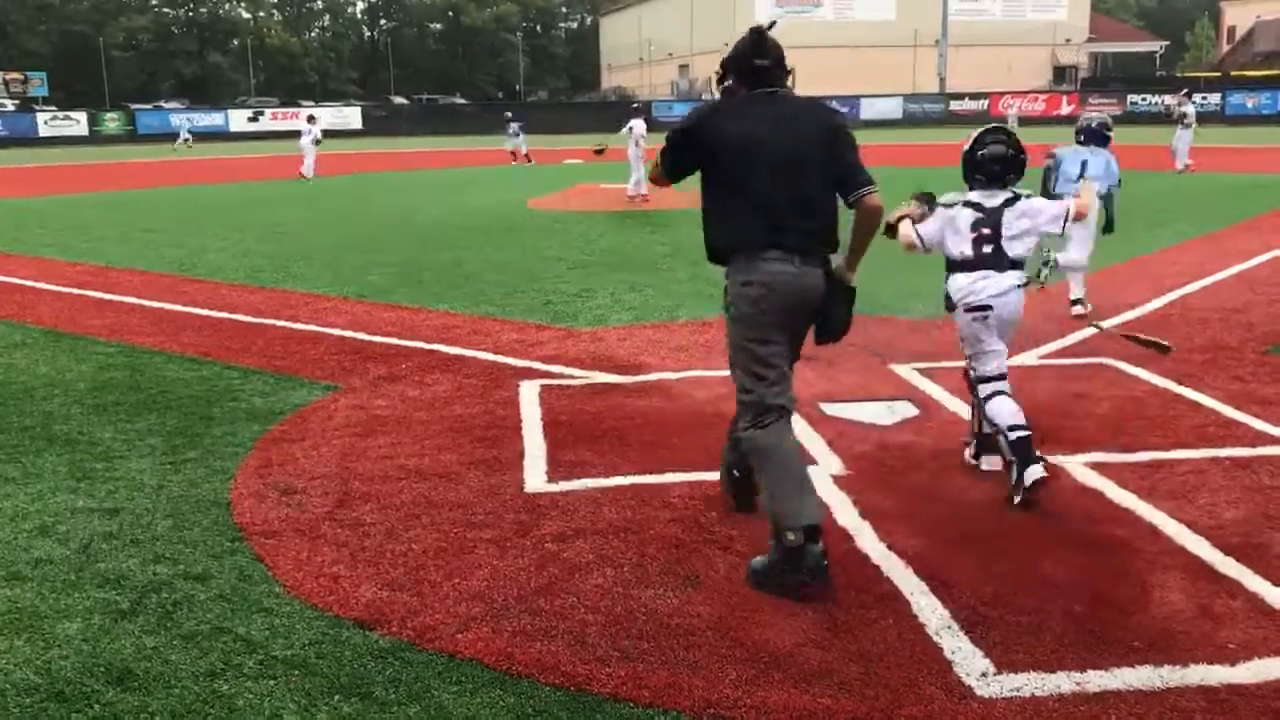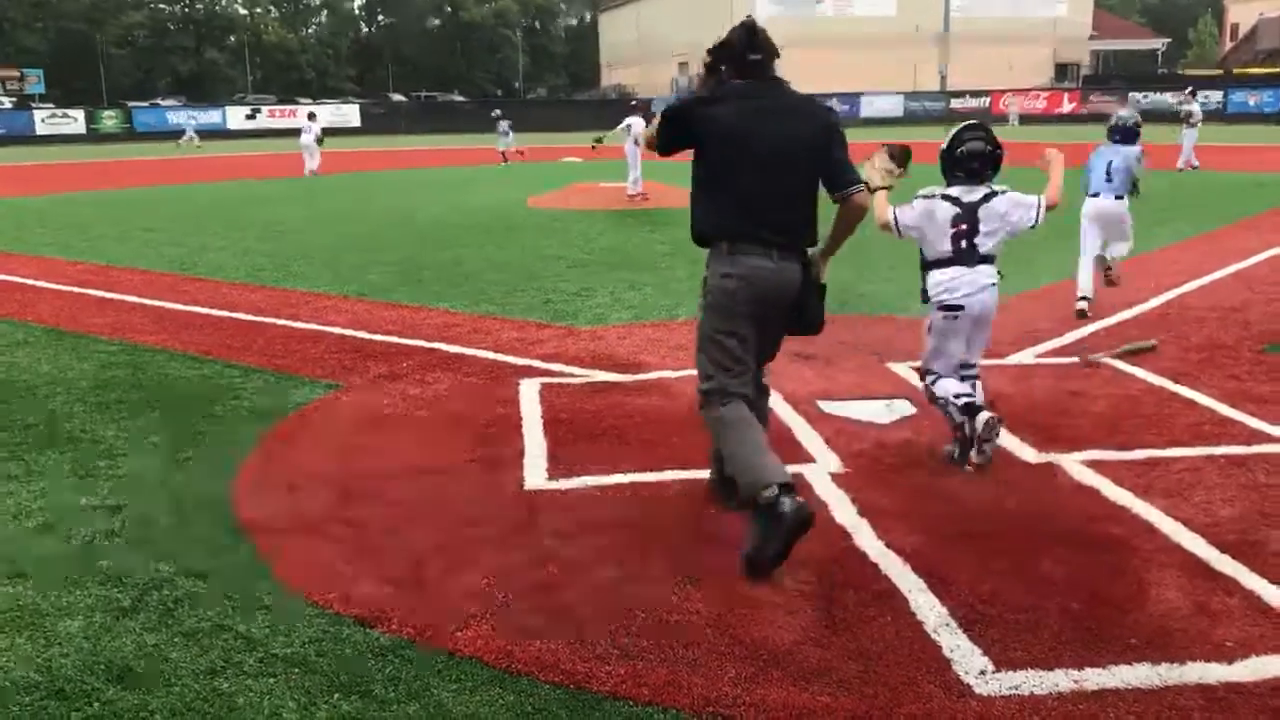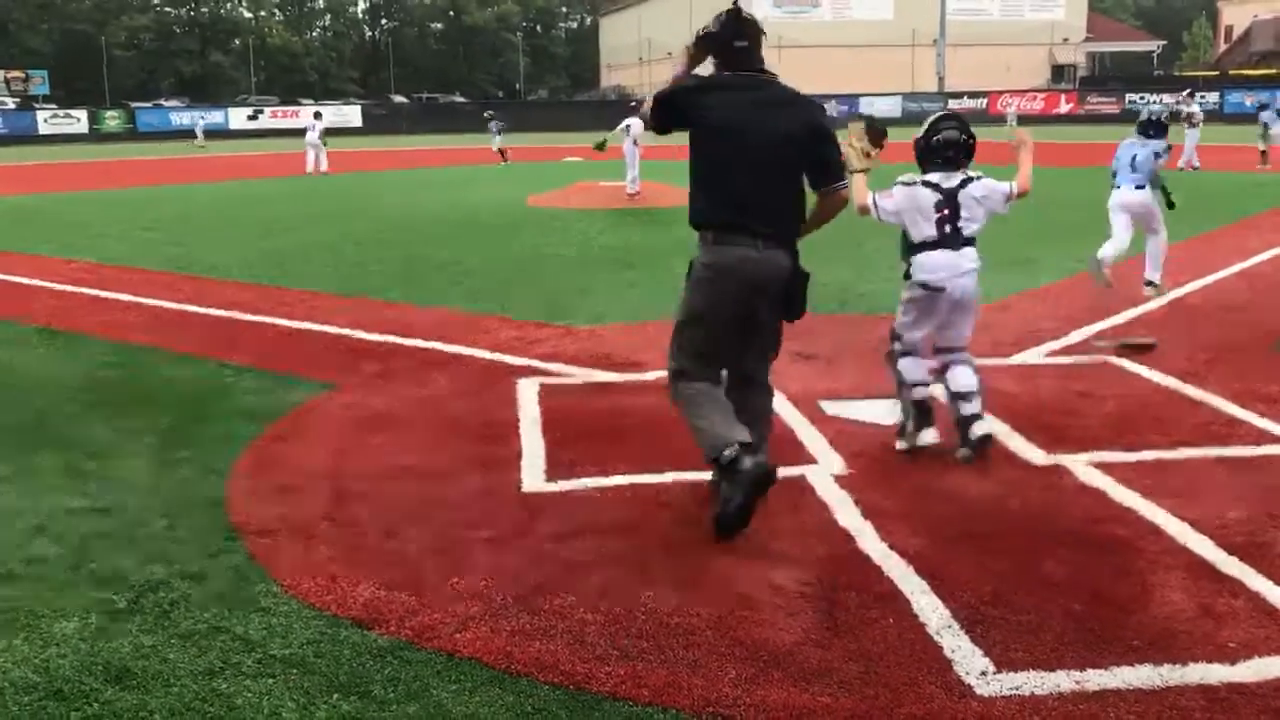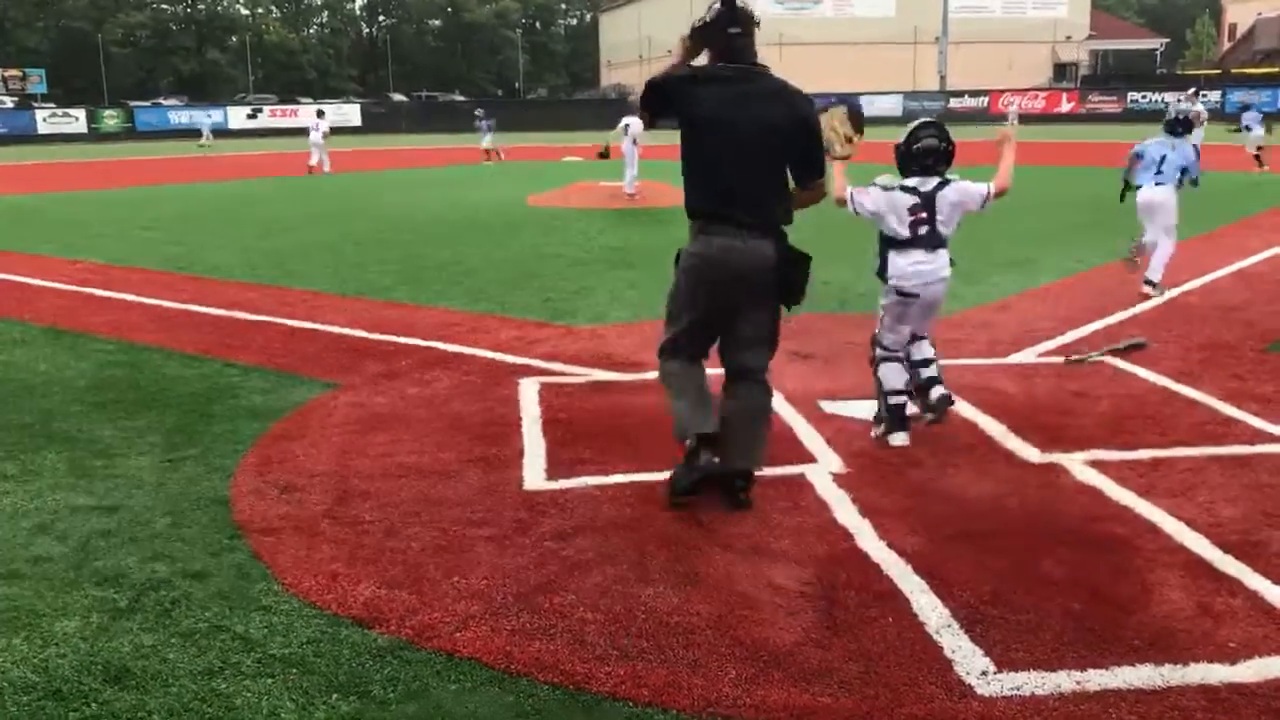
dt=0.1s
person 1, frame 1
left shoulder: (711, 121)
right shoulder: (824, 119)
left elbow: (660, 174)
right elbow: (870, 205)
right wrist: (848, 266)
left hip: (757, 276)
right hip: (813, 276)
left knee: (763, 409)
right knee: (767, 383)
left ankle: (802, 546)
right ankle: (746, 478)
person 1, frame 2
left shoulder: (704, 108)
right shoulder: (816, 116)
left elbow: (654, 141)
right elbow: (856, 201)
right wrist: (824, 255)
left hip: (735, 267)
right hip: (791, 268)
left knee: (724, 393)
right knee: (748, 378)
left ankle: (776, 498)
right ankle: (738, 476)
person 1, frame 3
left shoulder: (698, 94)
right shoulder: (806, 110)
left elbow: (650, 119)
right elbow: (836, 198)
left wrist: (687, 66)
left hip: (722, 255)
right hip: (779, 260)
left knee: (691, 373)
right knee: (752, 374)
left ankle: (738, 458)
right ankle: (742, 478)
person 1, frame 4
left shoulder: (690, 86)
right shoulder: (793, 102)
left elbow: (642, 107)
right elbow: (814, 189)
left wrist: (683, 58)
left hip: (710, 244)
right hip: (768, 249)
left knee: (680, 352)
right knee: (750, 366)
left ankle: (701, 447)
right ankle: (738, 474)
person 2, frame 1
left shoulder: (952, 209)
right shoulder: (1026, 206)
left elbow: (911, 240)
right elbow: (1079, 211)
left wrist: (903, 219)
right wrist: (1085, 189)
left hip: (973, 302)
right hip: (1010, 297)
left knee: (990, 382)
right knee: (989, 372)
left ankle: (1026, 463)
right ankle: (987, 448)
person 2, frame 2
left shoulder: (931, 204)
right shoulder: (1001, 201)
left elbow: (884, 220)
right elbow: (1051, 201)
left wrist: (879, 187)
right wrist: (1056, 164)
left hip: (949, 295)
right hip: (985, 292)
left knee: (938, 373)
right knee: (964, 366)
left ankle: (975, 418)
right ankle: (970, 441)
person 2, frame 3
left shoulder: (910, 191)
right shoulder: (977, 187)
left elbow: (864, 204)
right elbow: (1022, 188)
left wrist: (858, 168)
right wrist: (1024, 151)
left hip: (928, 278)
right hip: (965, 277)
left knee: (906, 344)
right knee: (955, 353)
left ankle: (921, 423)
right ankle: (974, 425)
person 2, frame 4
left shoulder: (888, 193)
right shoulder: (954, 190)
left elbow: (840, 195)
right elbow: (1001, 186)
left wrist: (837, 159)
right wrist: (1008, 147)
left hip: (903, 281)
right hip: (938, 278)
left knee: (888, 348)
right knee: (916, 336)
left ankle: (895, 423)
right ankle: (933, 390)
person 3, frame 1
left shoulder: (1065, 151)
right shoulder: (1107, 158)
left elbow: (1049, 163)
right elbow: (1110, 191)
left wrist: (1046, 194)
right wrist: (1110, 218)
right knee: (1078, 257)
left ankle: (1077, 301)
right ankle: (1053, 260)
person 3, frame 2
left shoulder: (1098, 151)
right shoulder: (1133, 151)
left elbow: (1087, 179)
right elbow: (1130, 163)
right wrist: (1134, 183)
left hip: (1091, 203)
right hip: (1116, 204)
left knee: (1088, 254)
right knee: (1124, 241)
left ankle: (1083, 300)
right ankle: (1106, 260)
person 3, frame 3
left shoulder: (1125, 144)
right shoulder: (1160, 146)
left elbow: (1114, 173)
right elbow: (1152, 165)
right wrist: (1166, 194)
left hip: (1117, 195)
right hip: (1142, 195)
left knee: (1120, 241)
right knee: (1158, 234)
left ankle: (1102, 259)
right ankle: (1151, 282)
person 3, frame 4
left shoulder: (1152, 142)
right shoulder: (1188, 148)
left elbow: (1134, 156)
right elbow: (1194, 181)
left wrist: (1127, 182)
left hip: (1143, 194)
right hip: (1166, 194)
left knee: (1153, 234)
right knee: (1167, 241)
left ankle: (1139, 246)
right ankle: (1152, 282)
